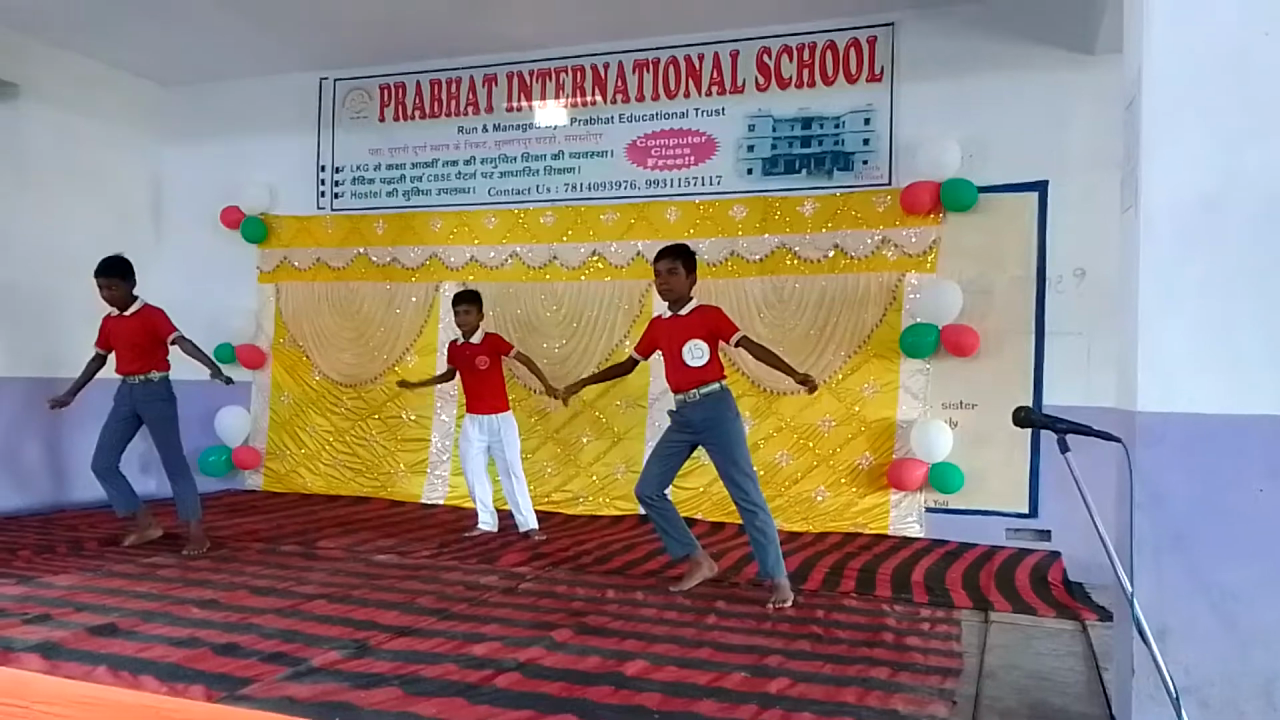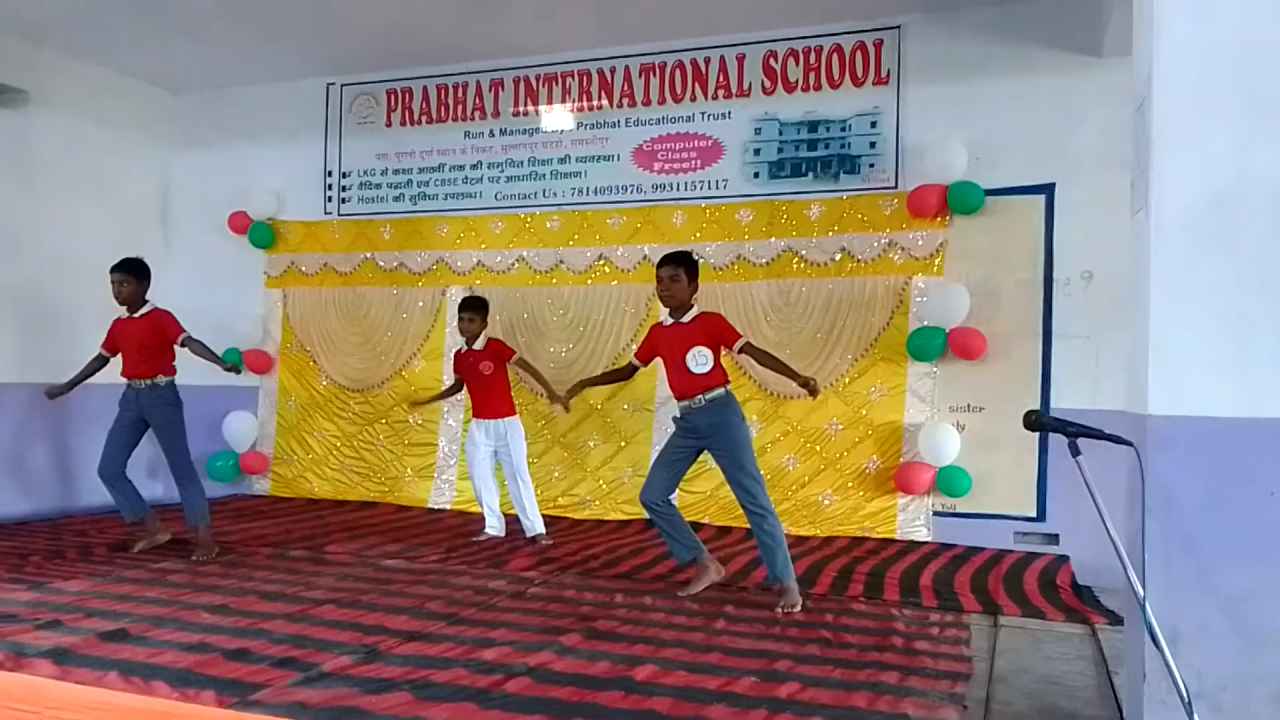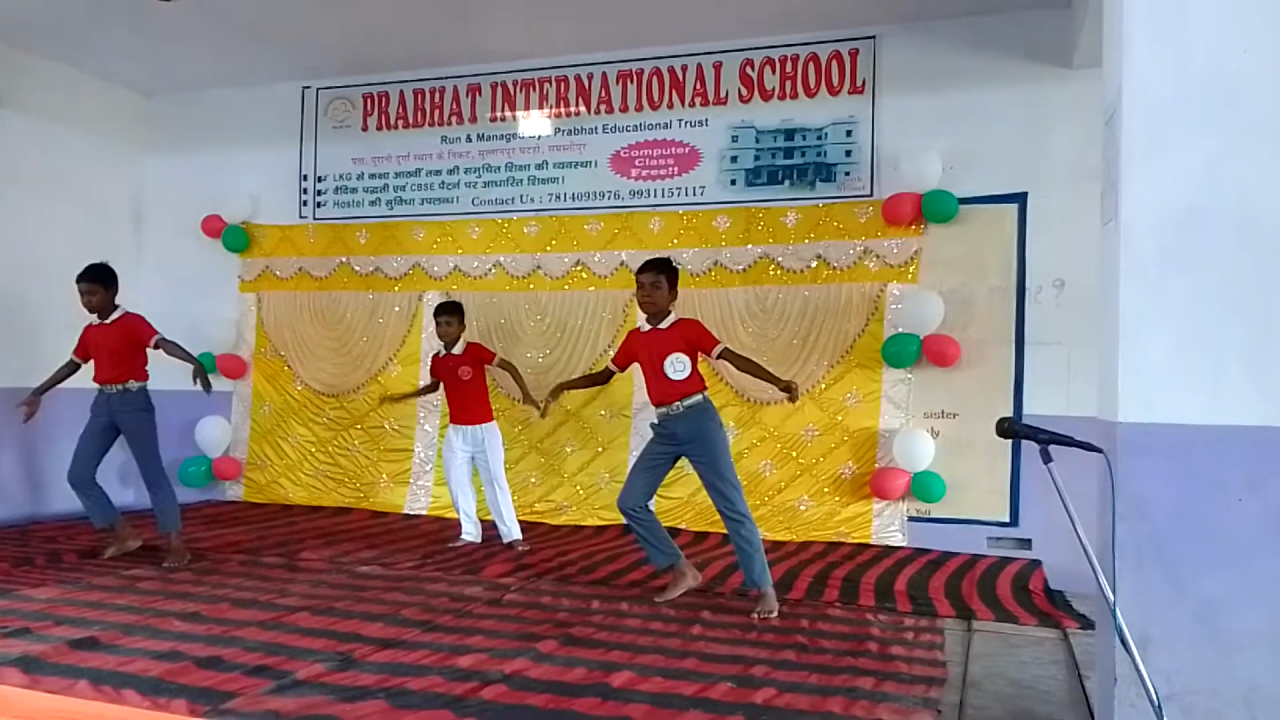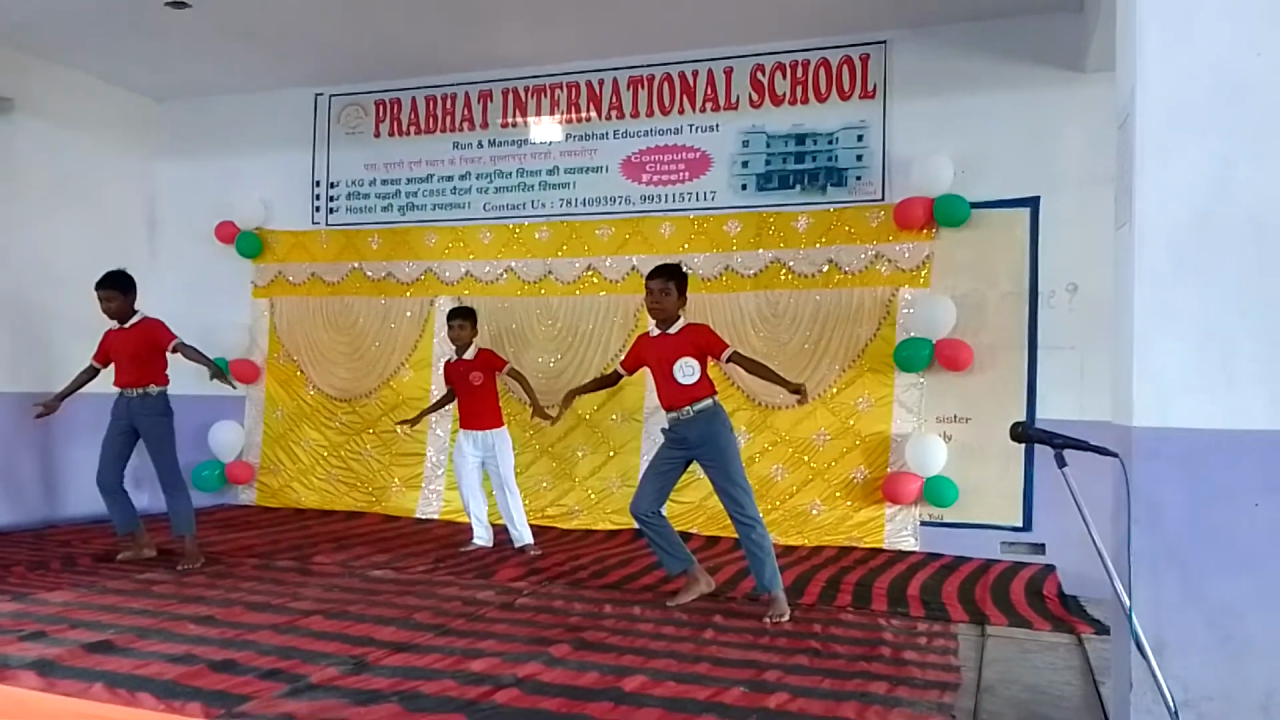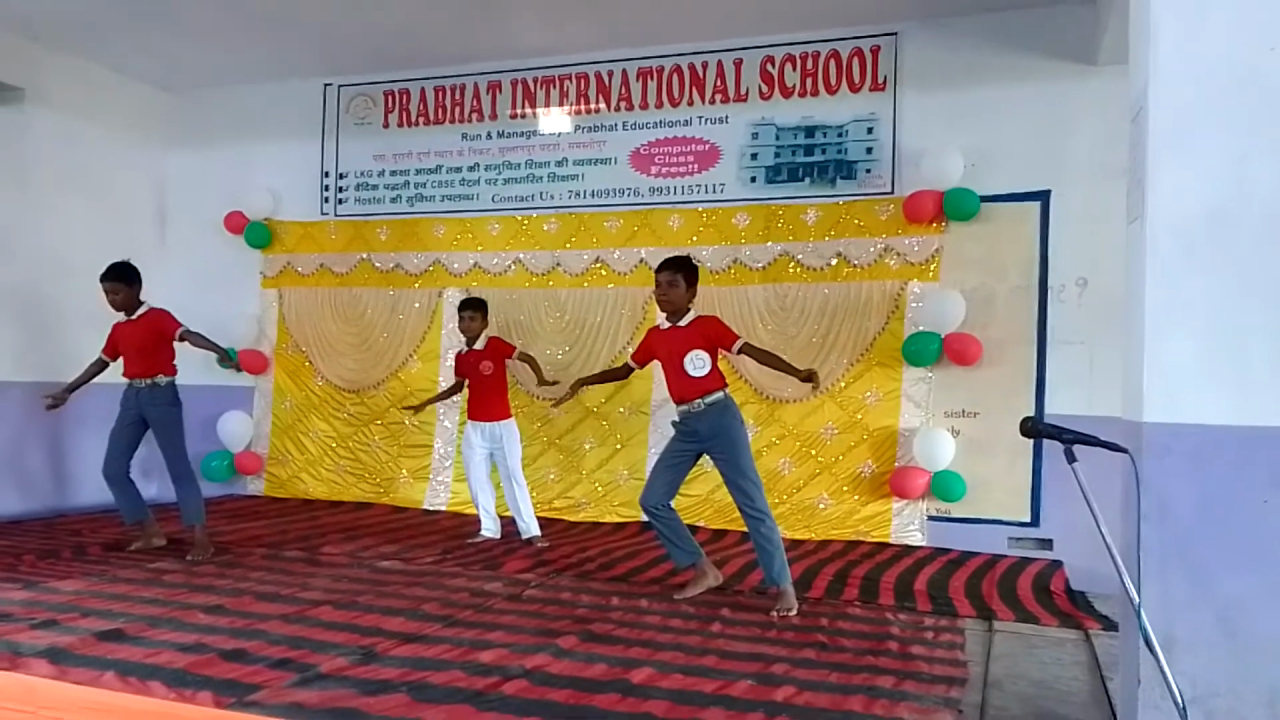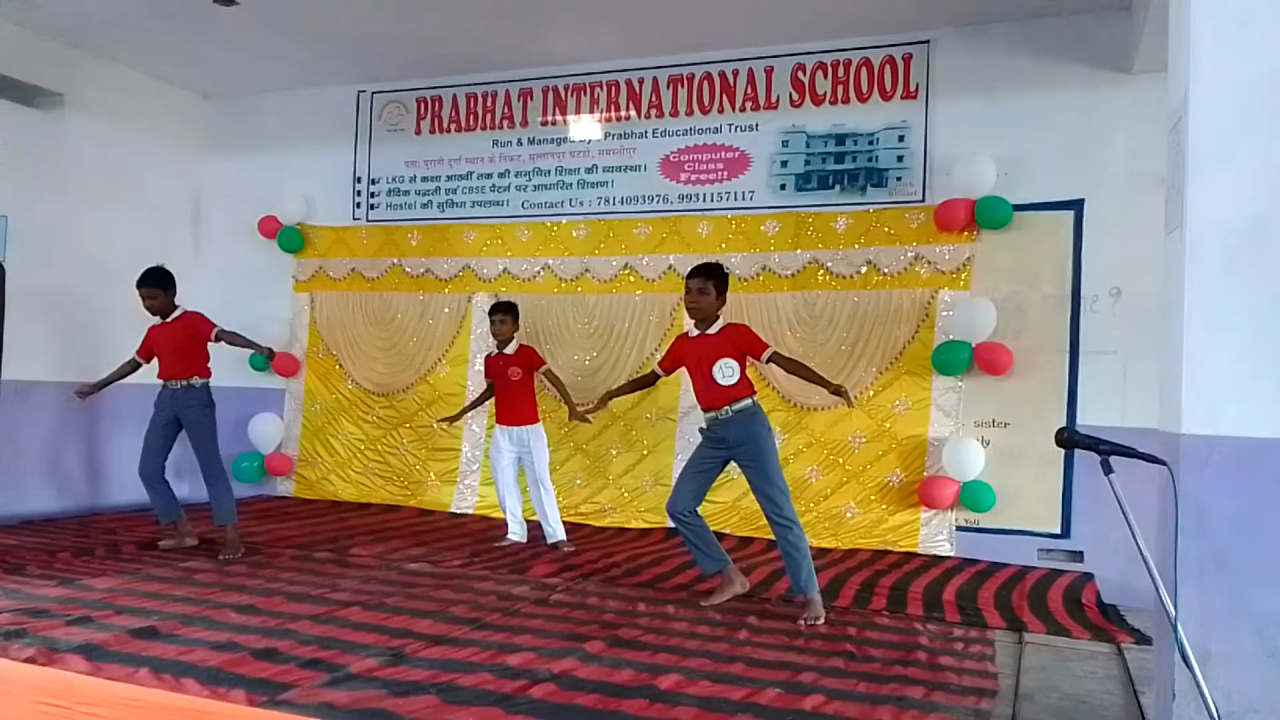
dt=0.7s
person 1, frame 1
left shoulder: (710, 315)
right shoulder: (657, 326)
left elbow: (751, 346)
right elbow: (628, 365)
left wrist: (795, 375)
right wrist: (584, 383)
left hip: (716, 408)
right hip: (683, 415)
left knee: (746, 495)
right knee: (648, 489)
left ankle: (779, 579)
right ankle: (699, 561)
person 1, frame 2
left shoulder: (712, 322)
right shoulder: (657, 333)
left elbow: (755, 352)
right elbow: (628, 370)
left wrist: (798, 378)
right wrist: (585, 384)
left hip: (721, 414)
right hip: (687, 422)
left knee: (754, 500)
right knee: (652, 495)
left ankle: (788, 583)
right ankle: (705, 565)
person 1, frame 3
left shoulder: (690, 328)
right shoulder: (634, 339)
left elbow: (733, 358)
right elbow: (605, 375)
left wrist: (778, 381)
right wrist: (565, 386)
left hip: (699, 420)
right hip: (665, 428)
left knee: (732, 506)
right knee: (630, 502)
left ankle: (765, 589)
right ankle: (682, 571)
person 1, frame 4
left shoulder: (698, 333)
right shoulder: (643, 343)
left elbow: (742, 361)
right elbow: (614, 377)
left wrist: (787, 384)
right wrist: (576, 392)
left hip: (709, 425)
right hip: (675, 433)
left knee: (743, 510)
right knee: (642, 507)
left ankle: (775, 593)
right ankle: (695, 577)
person 1, frame 5
left shoulder: (709, 326)
right shoulder: (655, 336)
left elbow: (753, 352)
right elbow: (624, 371)
left wrist: (797, 373)
right wrist: (582, 382)
left hip: (720, 417)
right hip: (686, 426)
left knee: (752, 504)
right knee: (652, 500)
left ankle: (784, 587)
right ankle: (704, 571)
person 1, frame 6
left shoulder: (737, 333)
right shoulder: (682, 343)
left elbow: (783, 362)
right elbow: (651, 377)
left wrist: (829, 386)
right wrist: (609, 396)
left hip: (748, 425)
right hip: (713, 432)
left knee: (779, 511)
right knee: (679, 506)
left ankle: (811, 595)
right ankle: (730, 577)
person 2, frame 1
left shoulder: (152, 315)
right shoulder: (108, 322)
left elbow: (182, 342)
right elbow: (98, 359)
left wrist: (213, 367)
right wrist: (71, 393)
left hip: (155, 392)
right hip: (125, 393)
left knee: (173, 462)
right knee: (102, 463)
left ankle: (197, 531)
right ankle: (145, 523)
person 2, frame 2
left shoulder: (161, 318)
right shoulder: (118, 325)
left elbow: (189, 342)
right elbow: (101, 358)
left wrist: (221, 363)
right wrist: (67, 386)
left hip: (161, 396)
right hip: (131, 398)
left knee: (181, 467)
right knee: (109, 469)
left ankle: (205, 536)
right ankle: (153, 528)
person 2, frame 3
left shoulder: (132, 323)
right shoulder: (89, 331)
left elbow: (164, 343)
right elbow: (72, 364)
left wrist: (195, 363)
right wrist: (38, 393)
left hip: (133, 402)
right hip: (103, 403)
left knee: (152, 473)
right knee: (79, 475)
left ankle: (177, 544)
right ankle: (124, 535)
person 2, frame 4
left shoulder: (152, 327)
right shoulder: (110, 336)
left elbow: (181, 347)
right elbow: (92, 370)
left wrist: (212, 366)
right wrist: (58, 399)
left hip: (152, 405)
right hip: (122, 407)
left knee: (169, 477)
right knee: (107, 479)
left ankle: (191, 547)
right ankle: (141, 542)
person 2, frame 5
left shoulder: (158, 317)
right shoulder: (118, 329)
left elbow: (188, 335)
right elbow: (101, 363)
left wrist: (220, 352)
right wrist: (67, 391)
left hip: (161, 395)
right hip: (132, 397)
left knee: (179, 467)
right knee: (113, 469)
left ankle: (201, 539)
right ankle: (151, 532)
person 2, frame 6
left shoulder: (193, 320)
right shoulder: (153, 332)
left elbow: (223, 335)
right elbow: (134, 363)
left wrist: (258, 347)
right wrist: (97, 385)
left hip: (194, 397)
right hip: (166, 398)
left knee: (211, 467)
right knee: (149, 469)
left ankle: (233, 537)
right ankle: (184, 532)
person 3, frame 1
left shoulder: (493, 341)
right shoulder: (454, 348)
left elbow: (524, 360)
right elbow: (450, 374)
left wrist: (546, 385)
right wrist: (418, 385)
left hip: (500, 419)
right hip: (473, 421)
left knee: (511, 471)
right knee: (474, 473)
left ankle: (528, 524)
right ankle: (486, 522)
person 3, frame 2
left shoulder: (495, 346)
right shoulder: (459, 356)
left elbow: (525, 366)
left wrist: (550, 392)
right wrist: (431, 399)
left hip: (507, 423)
right hip: (479, 426)
left knee: (518, 476)
right knee: (480, 478)
left ankle: (536, 529)
right ankle: (493, 527)
person 3, frame 3
left shoulder: (475, 350)
right shoulder: (437, 360)
left elbow: (508, 366)
right elbow: (434, 385)
left wrist: (525, 392)
right wrist: (403, 397)
left hip: (484, 429)
right hip: (456, 432)
left knee: (495, 482)
right knee: (457, 484)
left ankle: (512, 535)
right ankle: (470, 533)
person 3, frame 4
left shoulder: (486, 356)
right shoulder: (449, 366)
left elbow: (517, 375)
left wrist: (536, 404)
right wrist: (422, 414)
left hip: (494, 434)
right hip: (466, 437)
left knee: (506, 486)
right knee: (469, 488)
left ankle: (524, 539)
right ankle: (481, 537)
person 3, frame 5
left shoulder: (496, 344)
right shoulder: (461, 357)
left elbow: (527, 358)
left wrist: (541, 378)
right wrist: (427, 402)
left hip: (502, 426)
right hip: (474, 428)
left knee: (513, 478)
right knee: (477, 480)
left ankle: (531, 531)
right ankle: (489, 528)
person 3, frame 6
left shoulder: (527, 353)
right shoulder: (490, 359)
left elbow: (552, 378)
left wrist: (572, 407)
right wrist: (462, 412)
left hip: (530, 430)
right hip: (502, 433)
left knee: (540, 482)
right knee: (505, 484)
left ankle: (557, 536)
right ankle: (516, 532)
